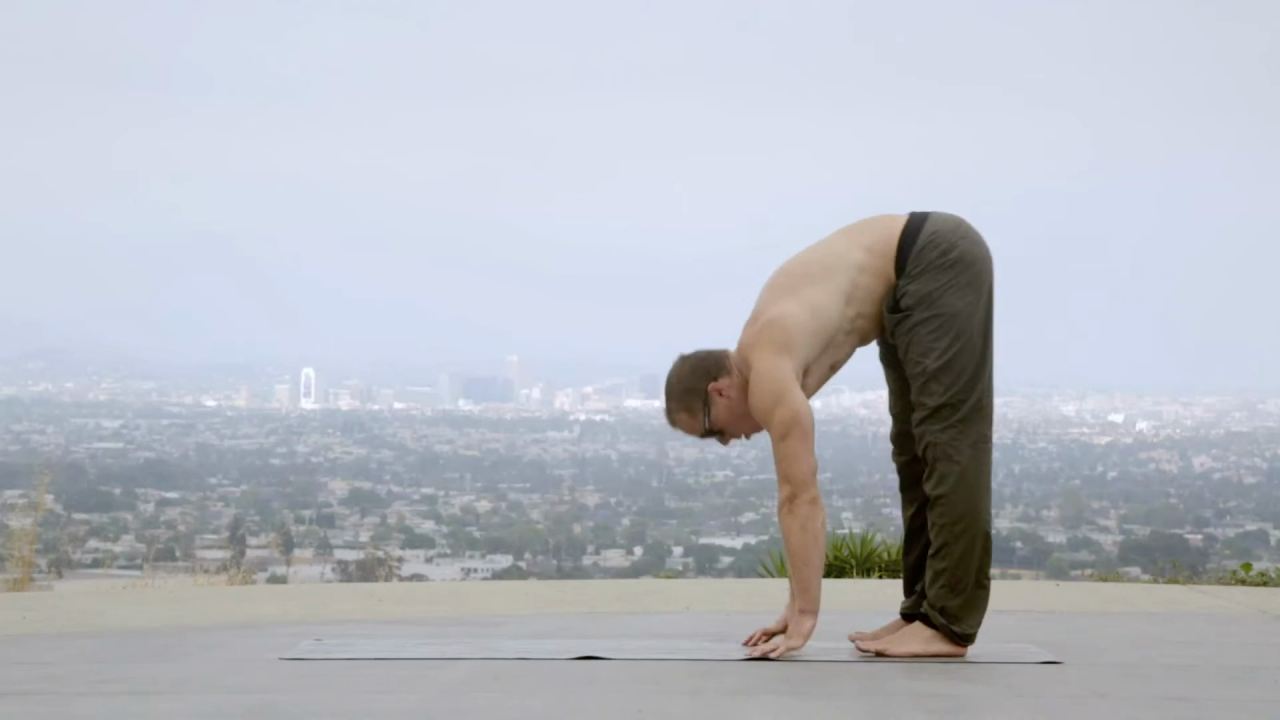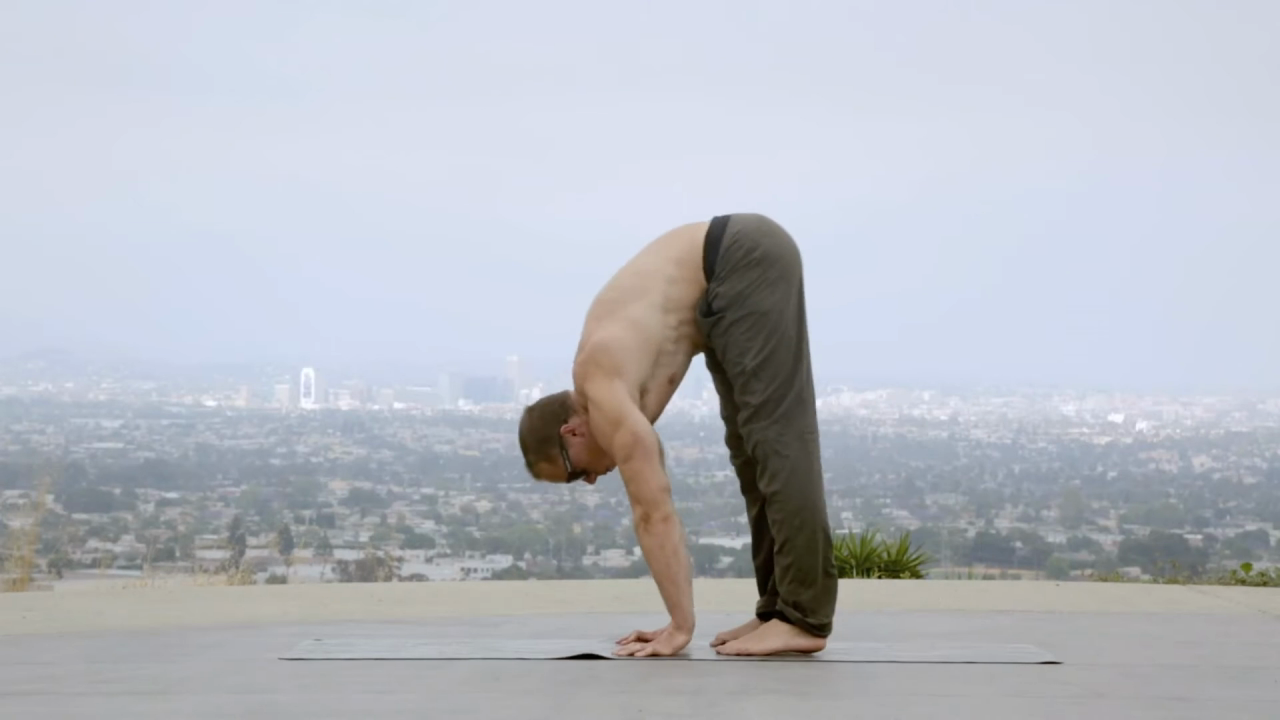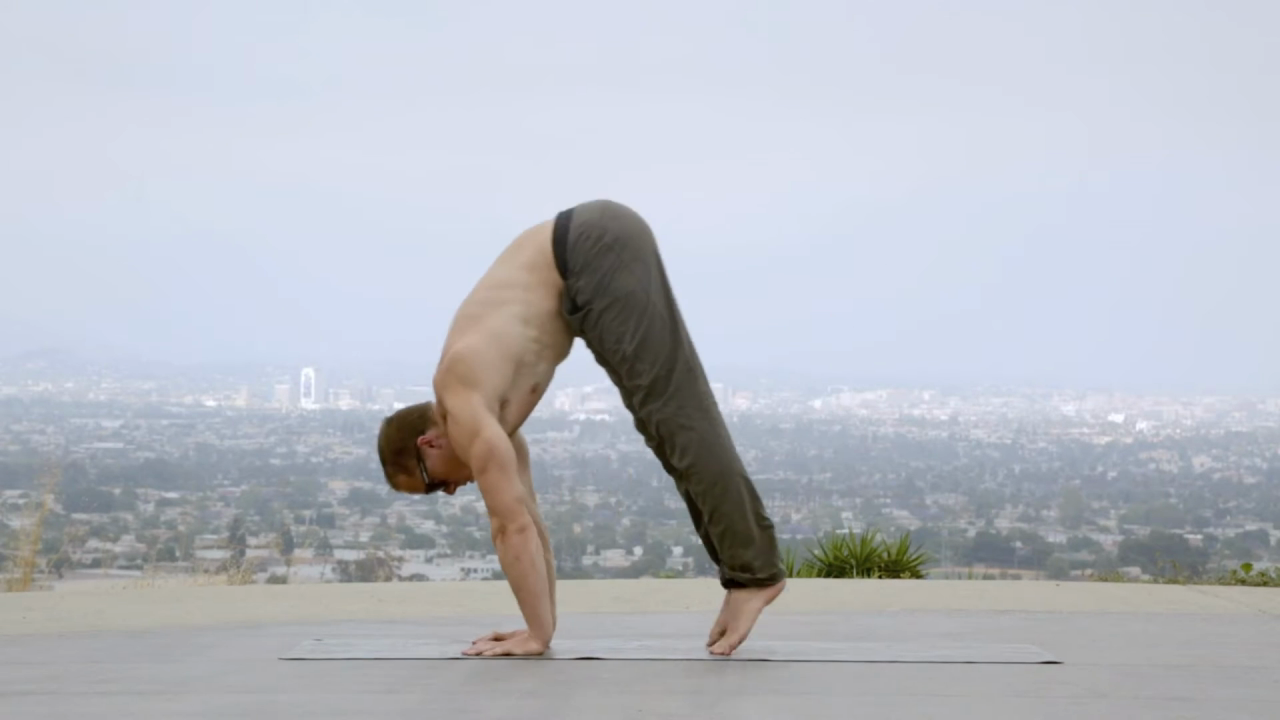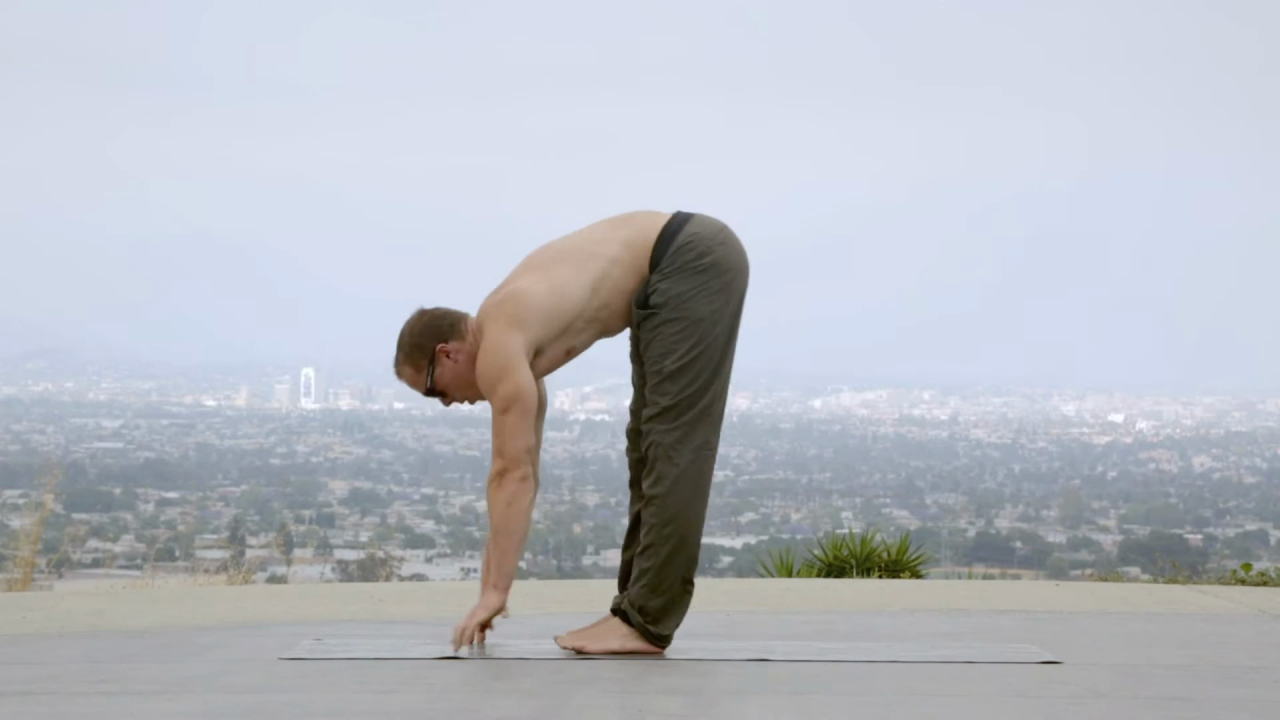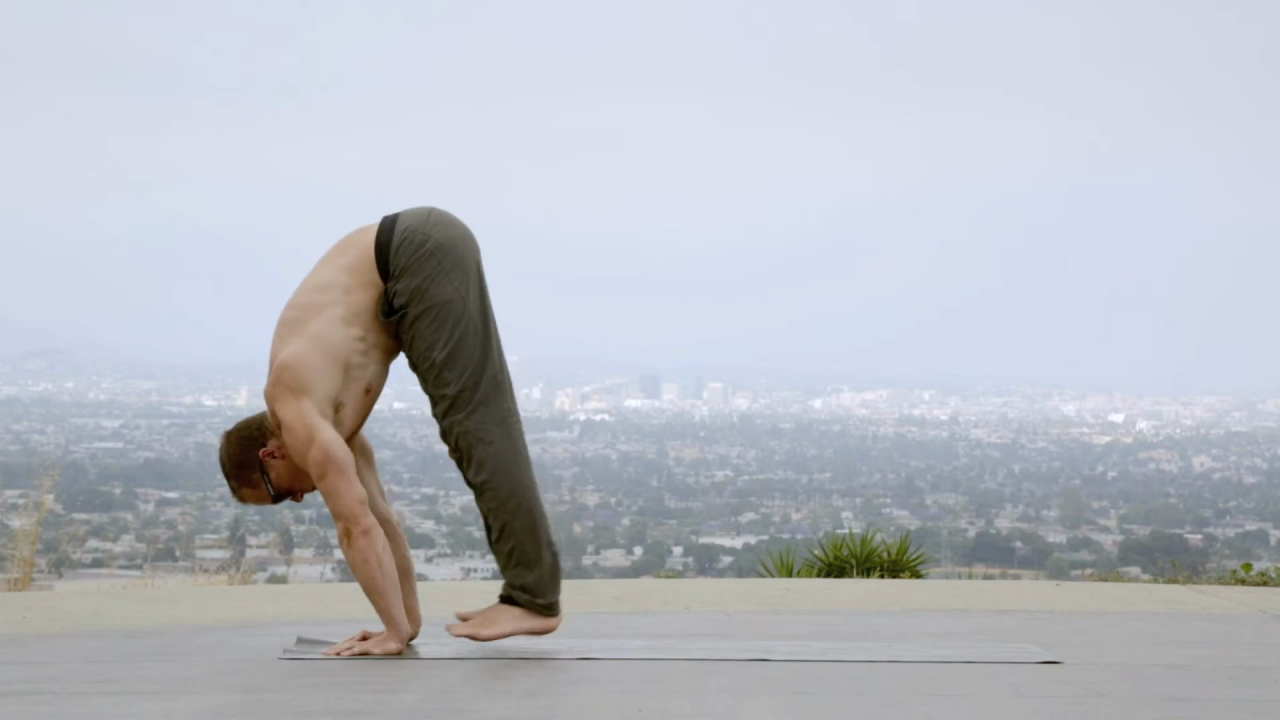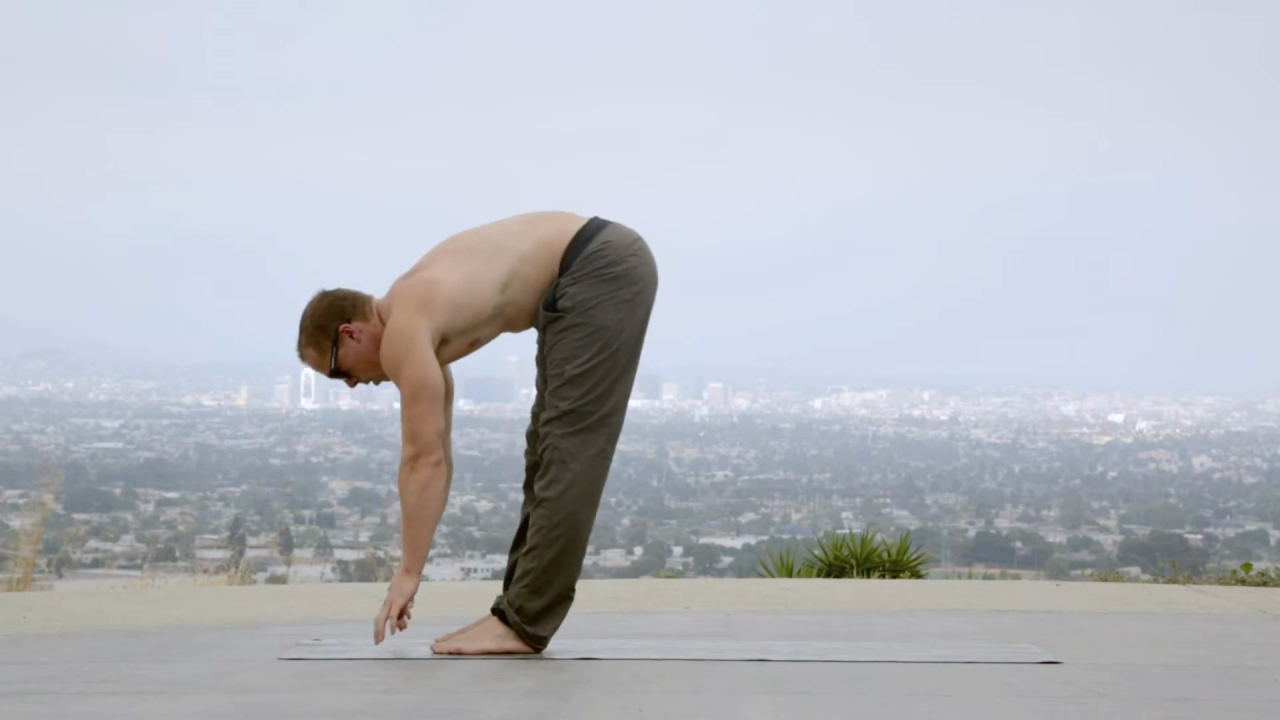
dt=0.7s
person 1, frame 1
left shoulder: (768, 376)
right shoulder: (761, 365)
left elbow: (799, 497)
right elbow: (797, 494)
left wrist: (804, 611)
right wrist: (798, 607)
left hip: (938, 260)
right hip: (922, 268)
left knee: (948, 440)
right knee: (917, 445)
left ankle: (949, 621)
right ankle: (926, 611)
person 1, frame 2
left shoulder: (604, 401)
right shoulder: (622, 399)
left elbow: (655, 515)
right elbow: (659, 512)
left wrist: (681, 626)
right wrist: (678, 622)
left hip: (744, 256)
right hip: (735, 264)
left knee: (776, 438)
right knee: (753, 443)
left ankle: (804, 615)
right ankle: (785, 608)
person 1, frame 3
left shoulder: (463, 411)
right shoulder: (491, 415)
left elbow: (513, 525)
right elbow: (524, 521)
left wrist: (539, 633)
right wrist: (541, 625)
left hip: (600, 244)
right hip: (601, 249)
left knee: (673, 417)
right knee: (665, 419)
left ankle: (753, 572)
right ankle: (745, 571)
person 1, frame 4
left shoulder: (498, 348)
right shoulder: (513, 342)
left elbow: (512, 473)
right elbow: (522, 471)
left wrist: (493, 588)
right wrist: (496, 579)
left hip: (693, 261)
right hip: (687, 260)
left knee: (674, 443)
right knee: (655, 441)
left ankle: (647, 620)
right ankle: (639, 610)
person 1, frame 5
left shoulder: (295, 419)
right shoulder: (329, 416)
left elbow: (357, 528)
right elbow: (378, 520)
left wrist: (397, 632)
right wrist: (408, 621)
left hip: (426, 251)
right hip: (433, 251)
left knee: (476, 428)
right knee: (474, 431)
left ankle: (532, 597)
right ankle: (528, 593)
person 1, frame 6
left shoulder: (402, 333)
right shoulder: (419, 329)
left elbow: (425, 460)
right elbow: (433, 458)
left wrist: (409, 572)
right wrist: (408, 567)
left hip: (602, 269)
right hip: (603, 267)
left knee: (570, 450)
right knee: (555, 450)
left ankle: (523, 620)
right ankle: (520, 612)
